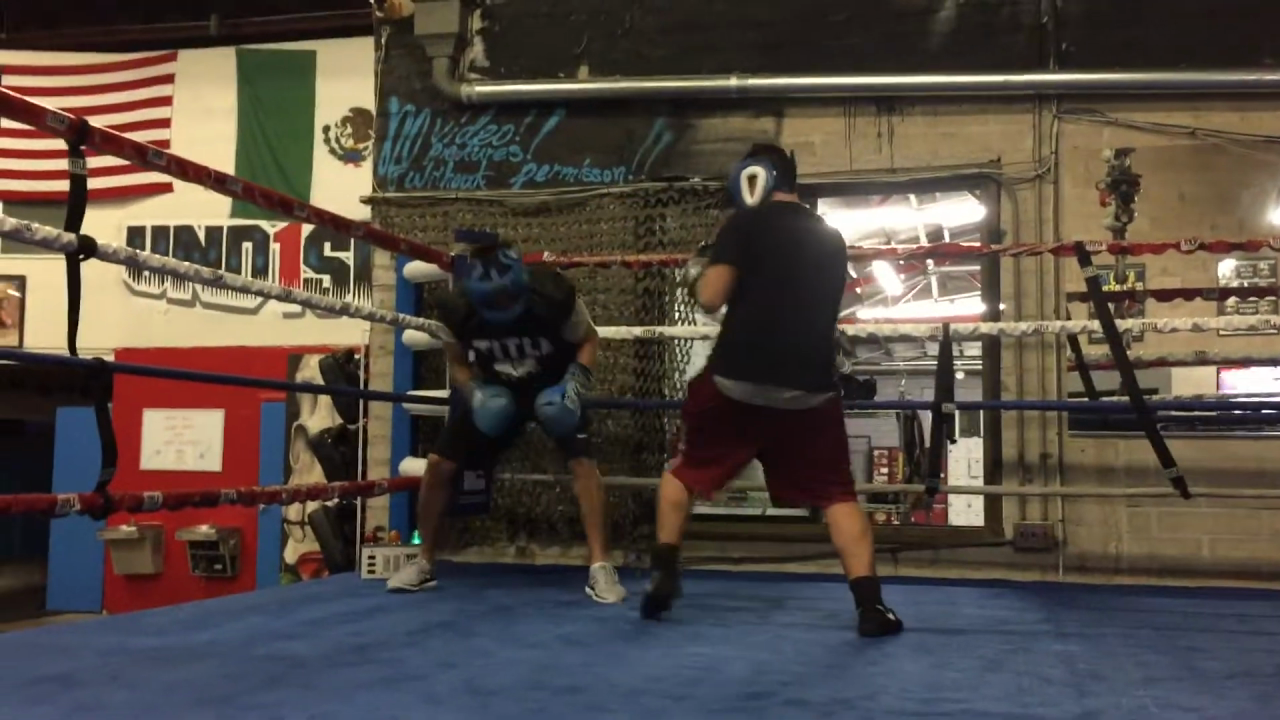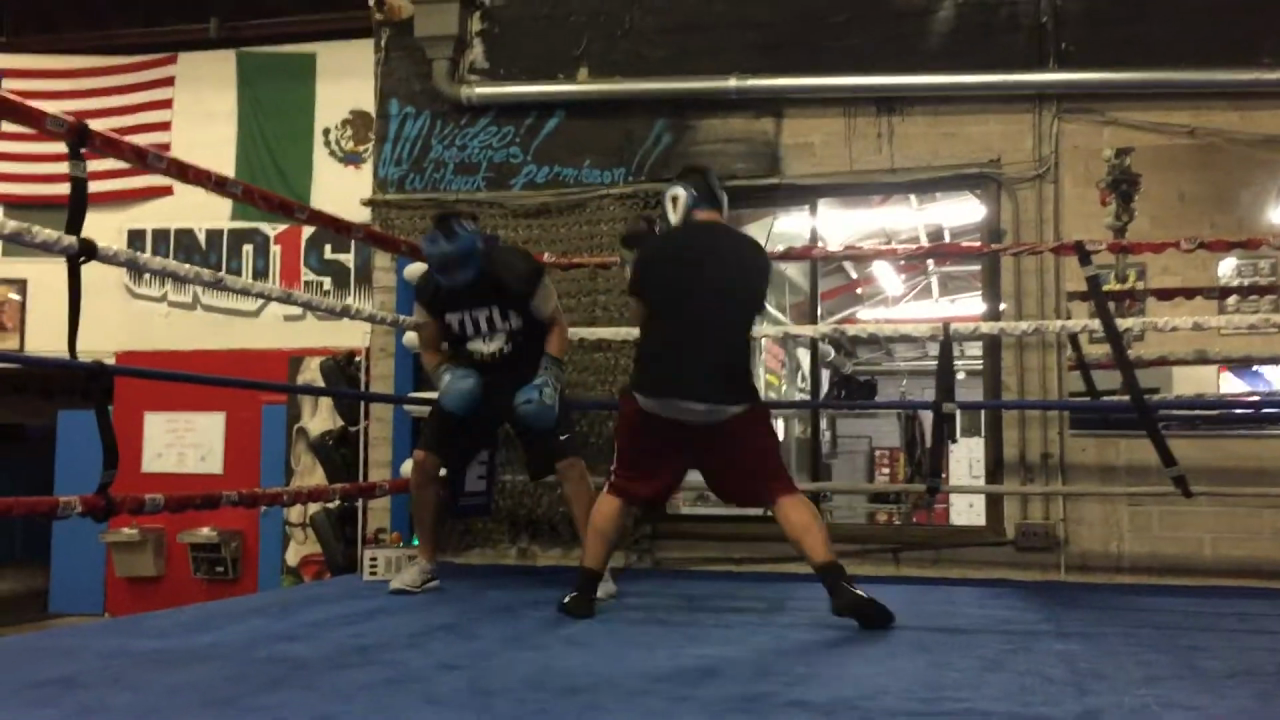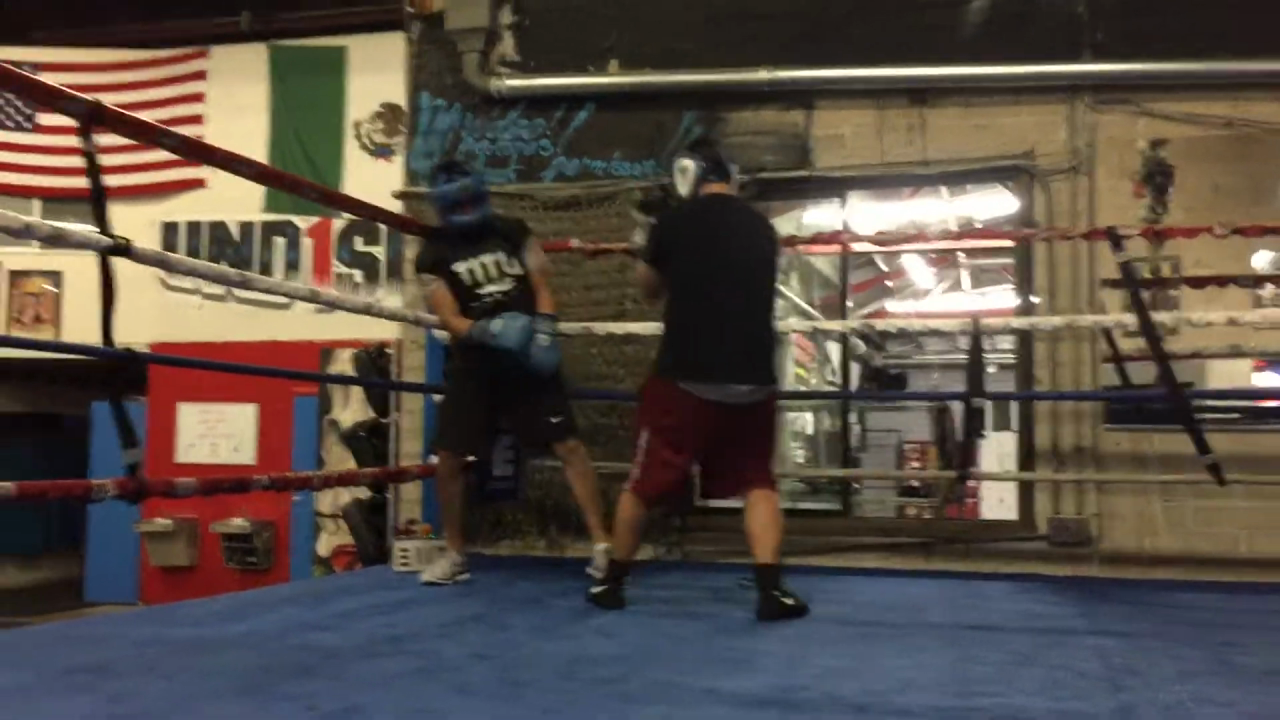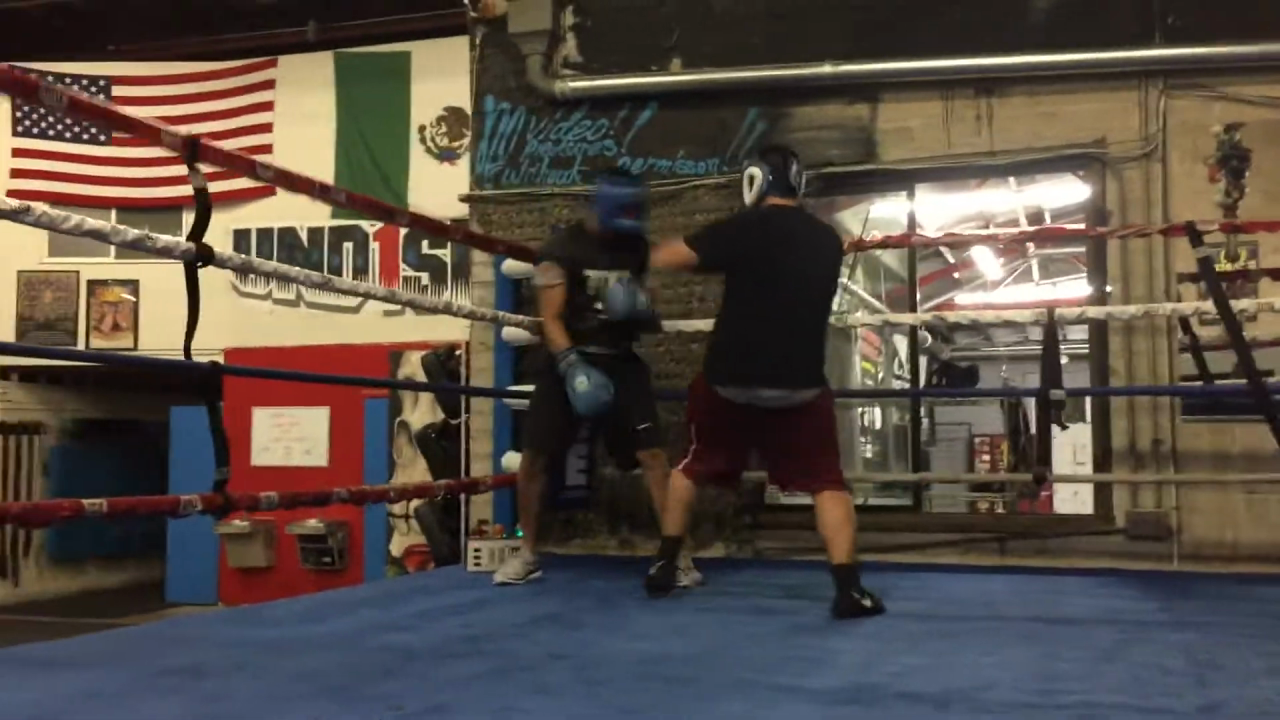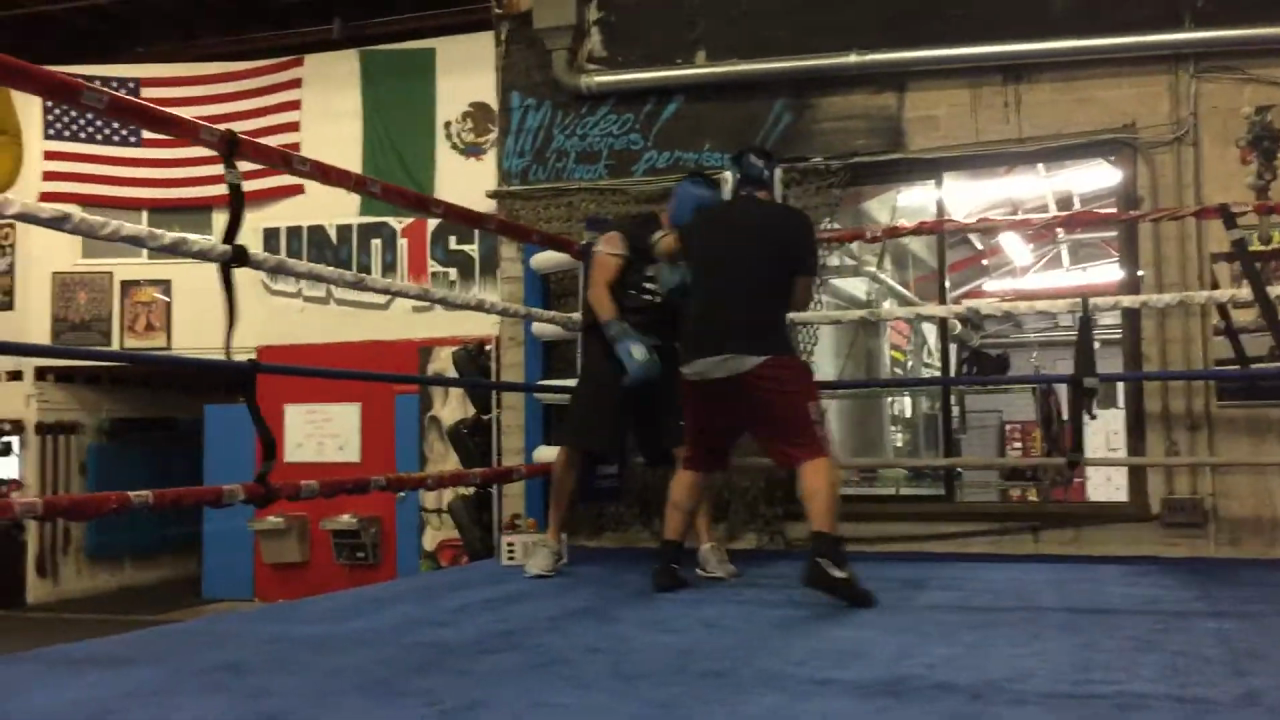
dt=0.3s
person 1, frame 1
left shoulder: (745, 224)
right shoulder: (831, 238)
left elbow: (711, 298)
left wrist: (699, 272)
left hip: (736, 380)
right hip: (810, 388)
left knee: (684, 472)
right knee: (836, 494)
left ankle: (664, 576)
right ankle: (870, 604)
person 1, frame 2
left shoulder: (658, 246)
right shoulder: (753, 255)
left hip: (655, 397)
right hip: (730, 403)
left knee: (621, 489)
right knee: (781, 492)
left ankle: (583, 592)
right ankle: (842, 590)
person 1, frame 3
left shoulder: (676, 221)
right shoulder: (761, 228)
left elbow: (650, 289)
left wrist: (649, 244)
left hip: (685, 379)
right hip: (752, 381)
left knee: (644, 483)
right knee: (757, 484)
left ankle: (612, 582)
right ankle: (770, 588)
person 1, frame 4
left shoulder: (738, 229)
right shoulder: (827, 239)
left elbow: (665, 259)
left wrist: (702, 251)
left hip: (728, 380)
right hip: (798, 386)
left knee: (694, 467)
right knee: (827, 482)
left ankle: (665, 562)
right ankle: (849, 587)
person 1, frame 5
left shoulder: (703, 222)
right shoulder: (792, 222)
left elbow: (662, 249)
right elbow: (800, 300)
left hip: (701, 361)
right hip: (761, 357)
left knee: (693, 464)
right knee: (813, 454)
left ankle: (668, 563)
right ankle: (825, 558)
person 2, frame 1
left shoulder: (553, 295)
right shoulder: (457, 307)
left elbow: (588, 341)
right elbow: (458, 363)
left wrist: (572, 387)
right wrist: (476, 394)
left hip: (553, 384)
right hip: (494, 390)
left knee: (582, 462)
right knee: (439, 464)
left ankle: (600, 565)
right ankle: (425, 563)
person 2, frame 2
left shoulder: (520, 272)
right shoulder: (429, 290)
left elbow: (555, 326)
right elbow: (428, 347)
left wrist: (549, 378)
right wrist: (444, 377)
left hip: (525, 382)
right hip: (466, 386)
left knee: (567, 463)
right knee: (424, 462)
right ankle: (425, 564)
person 2, frame 3
left shoulder: (513, 232)
right shoulder: (433, 255)
left elbow: (542, 287)
right elbow: (450, 320)
left wrist: (544, 330)
right wrist: (488, 330)
left hip: (528, 356)
right hip: (474, 360)
left knee: (567, 445)
right knee: (449, 458)
left ankle: (601, 547)
right ankle: (454, 554)
person 2, frame 4
left shoulder: (636, 247)
right shoulder: (561, 251)
right elbow: (550, 318)
left wrist: (636, 307)
right wrist: (572, 367)
left hip: (620, 361)
right hip: (569, 361)
left knee: (652, 453)
right knee: (535, 455)
left ankle: (677, 554)
right ankle: (527, 553)
person 2, frame 5
right shoulder: (627, 232)
right elbow: (597, 289)
left wrist: (682, 288)
right wrist: (622, 339)
left hip: (659, 354)
right hip: (610, 348)
left knee: (686, 449)
right knee: (575, 447)
left ankle: (708, 546)
right ankle: (551, 542)
